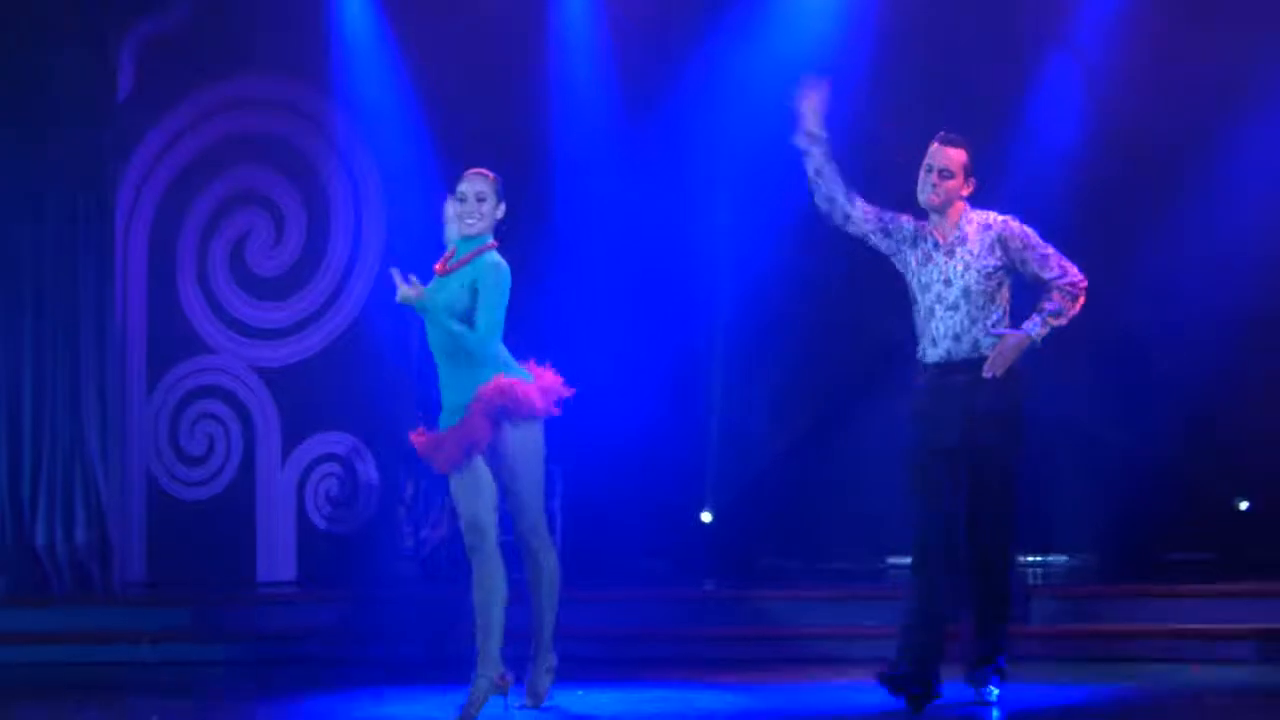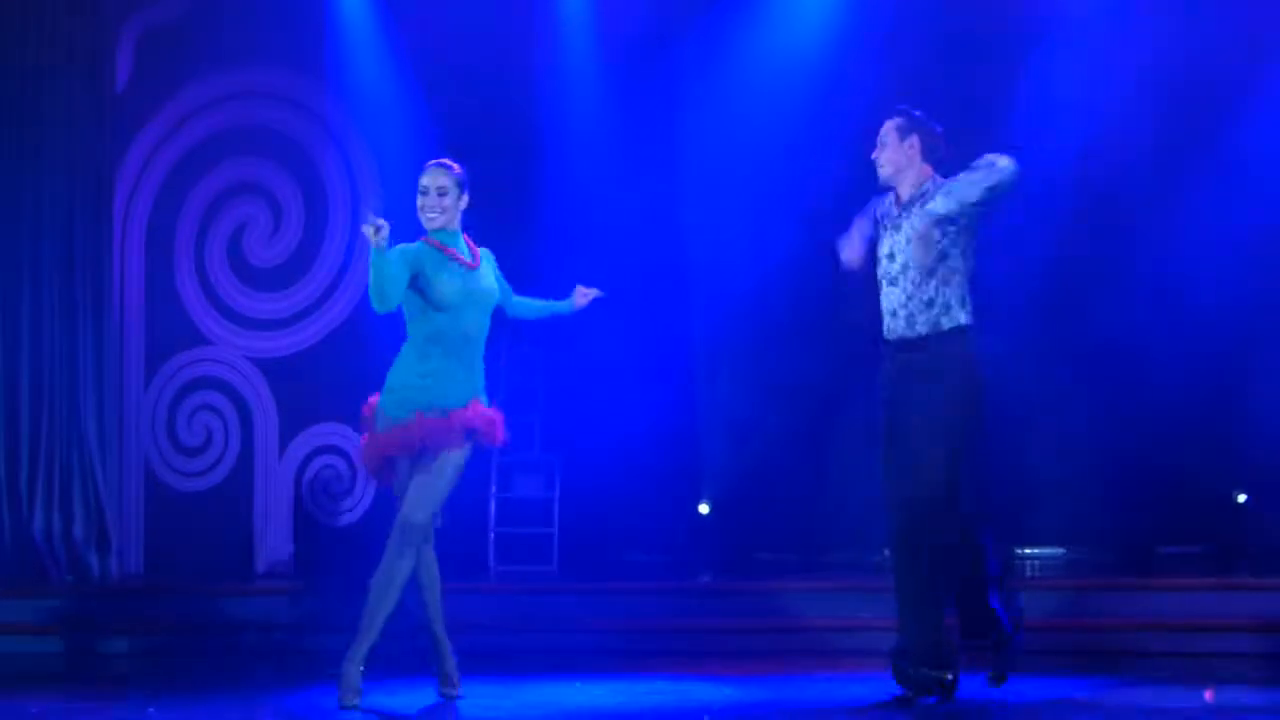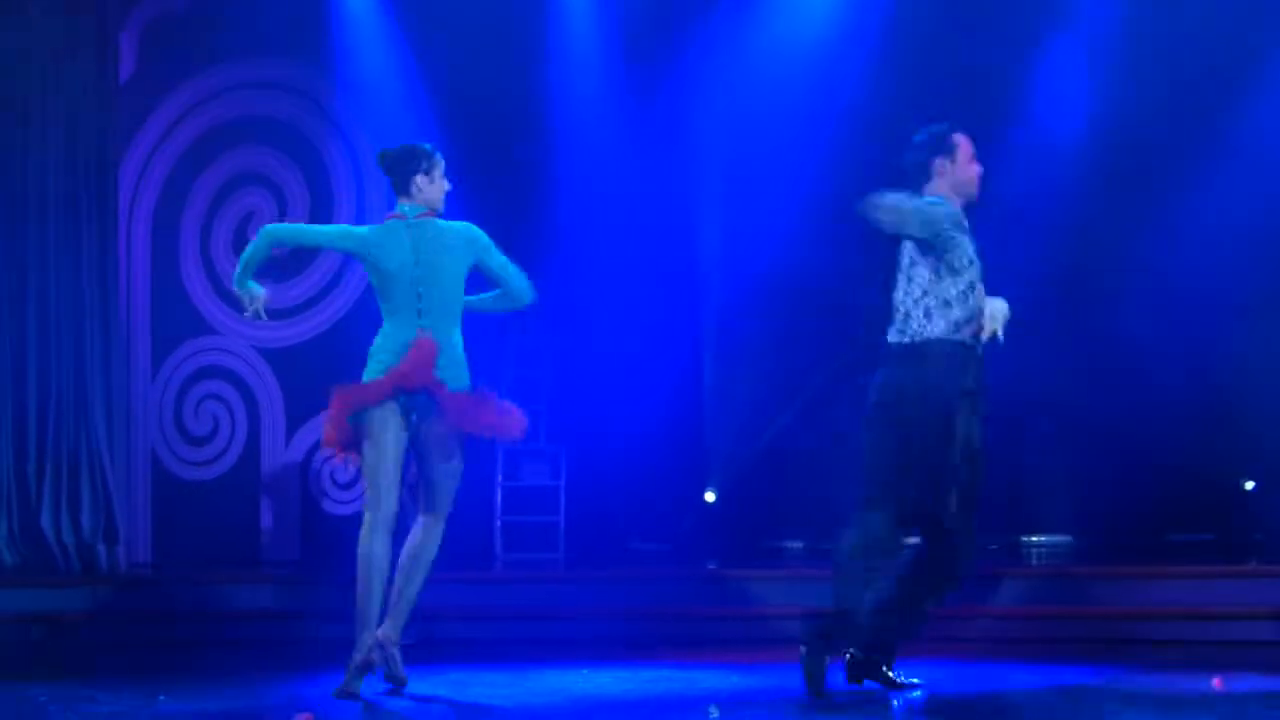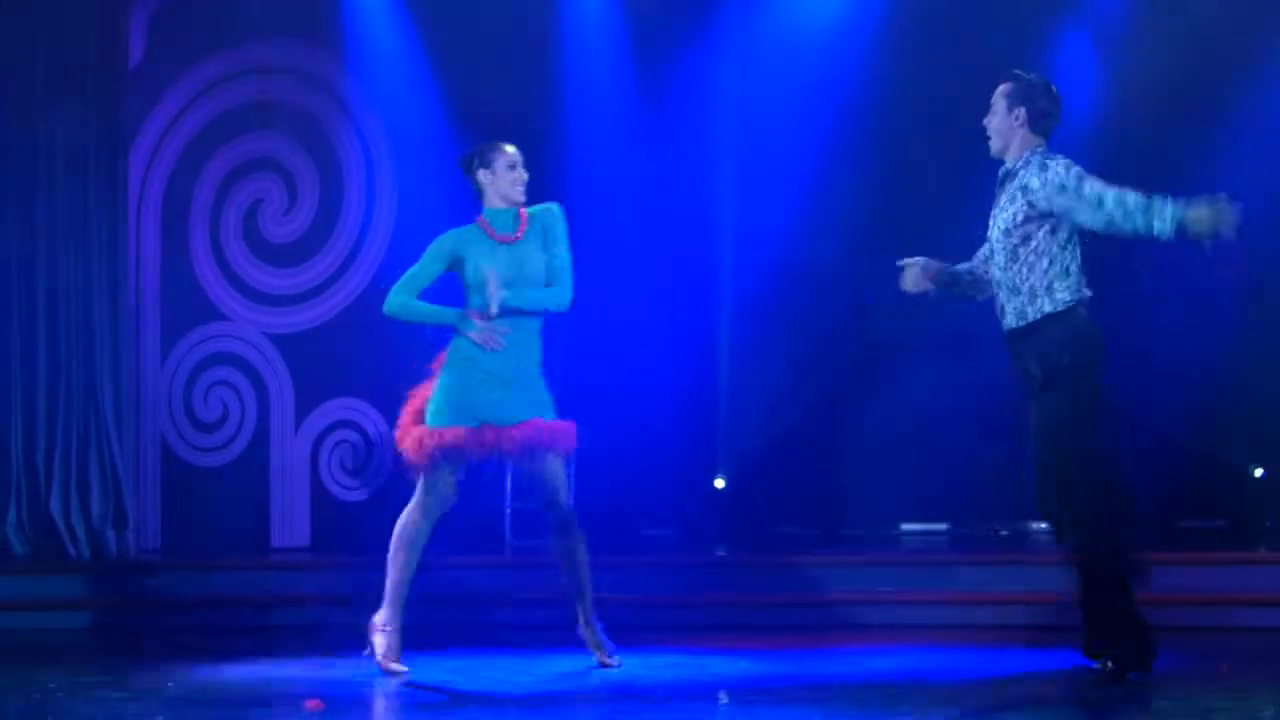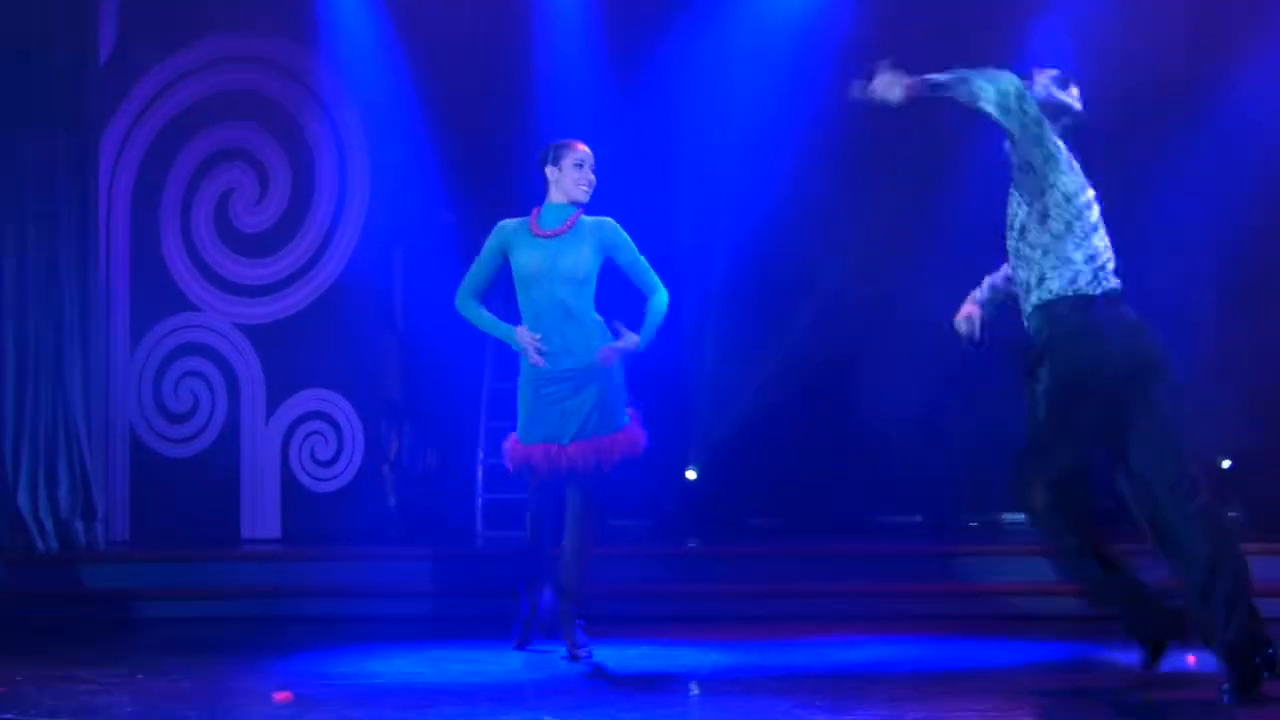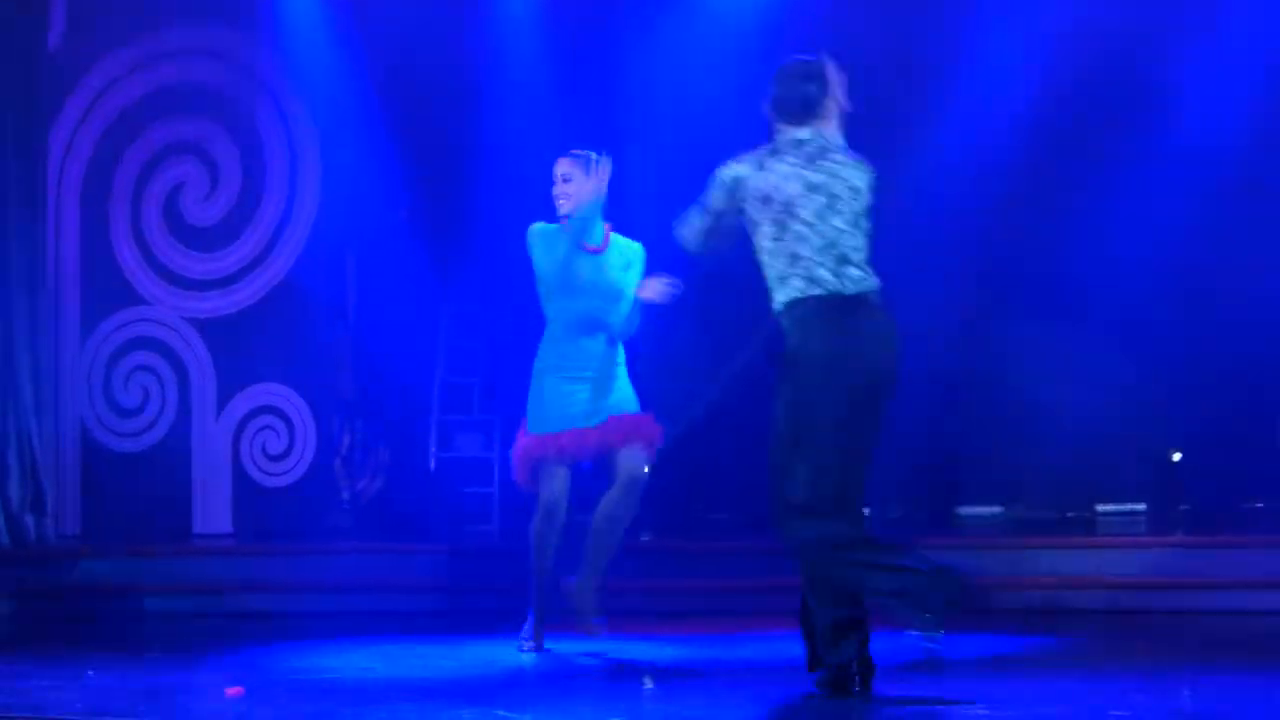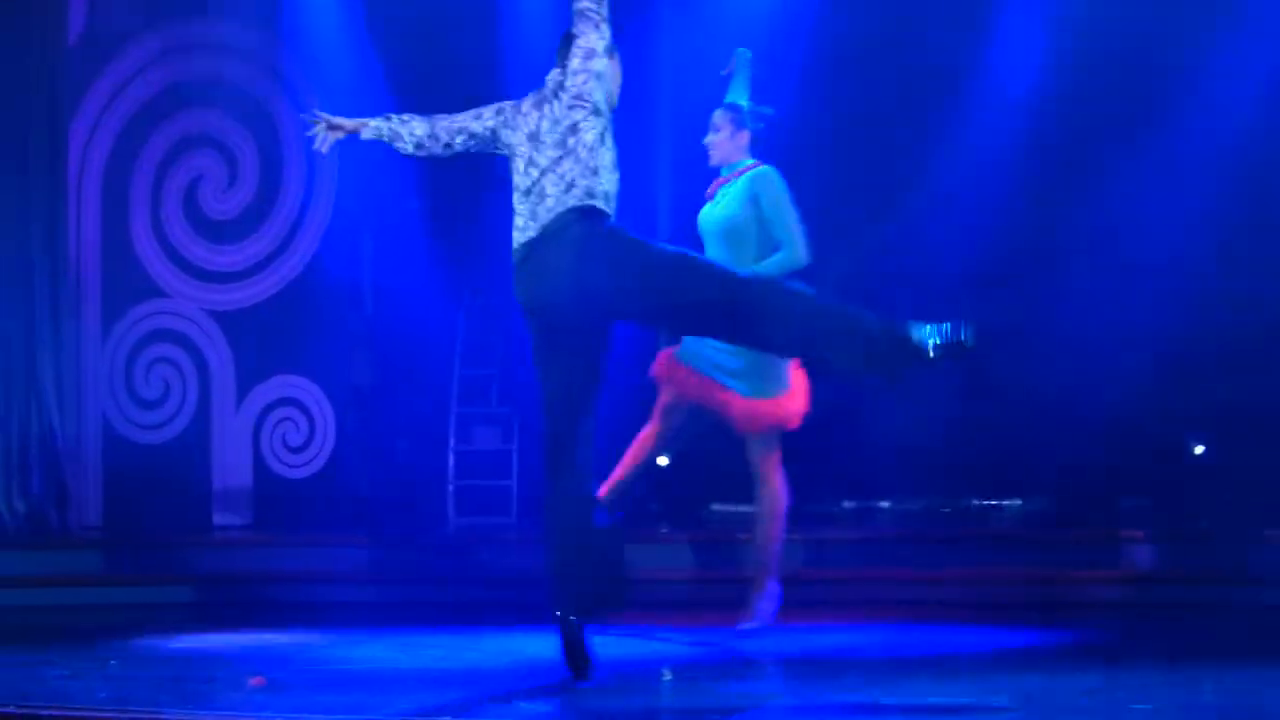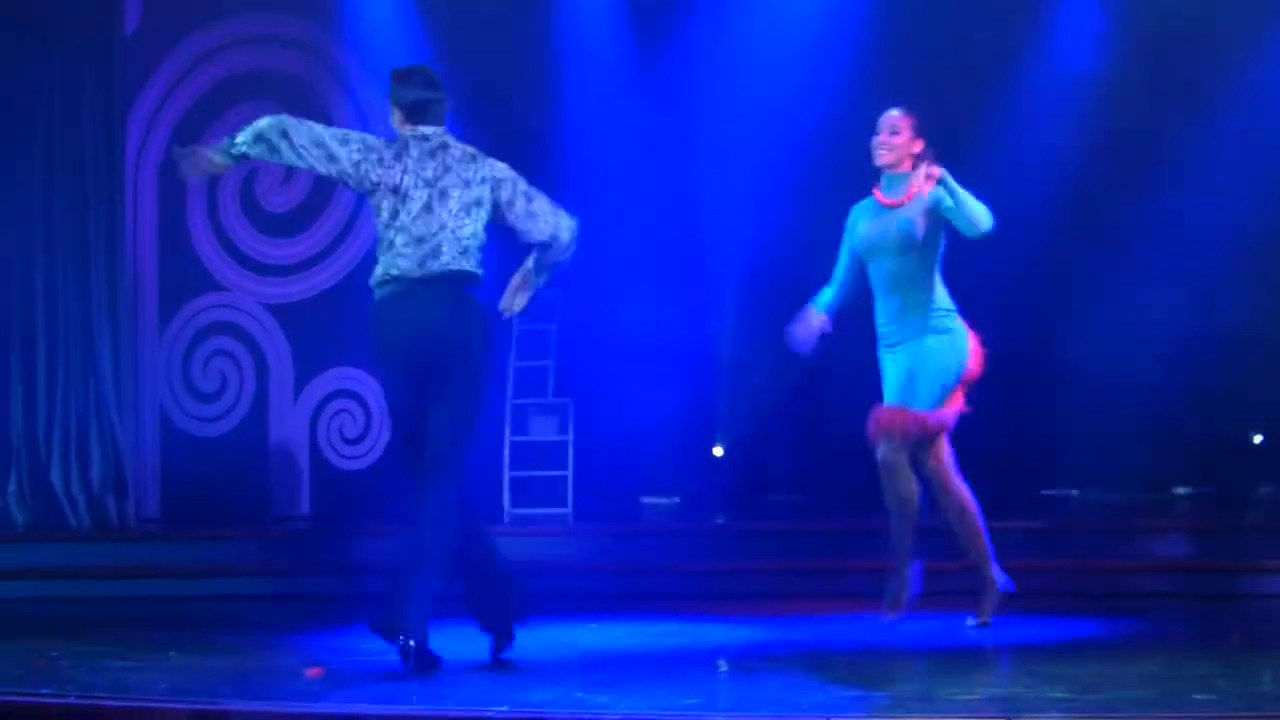
dt=0.5s
person 1, frame 1
left shoulder: (1000, 231)
right shoulder: (903, 238)
left elbow: (1070, 284)
right elbow: (834, 201)
left wrist: (1026, 336)
right wrist: (812, 130)
left hip: (989, 391)
right hip: (935, 393)
left knee: (992, 530)
right knee: (936, 531)
left ankle: (989, 659)
right ankle: (920, 665)
person 1, frame 2
left shoulder: (948, 196)
right shoulder: (894, 204)
left elbow: (1000, 168)
left wrist: (941, 191)
right wrist: (860, 232)
left hip: (945, 365)
right hip: (902, 369)
left knee: (943, 503)
right knee: (909, 511)
left ankle: (988, 620)
right ankle: (928, 661)
person 1, frame 3
left shoulder: (946, 231)
right shoulder: (933, 219)
right elbow: (890, 211)
left wrist: (986, 303)
left hip: (899, 381)
right hip: (937, 382)
left knee: (881, 518)
right knee: (946, 527)
left ankle: (835, 633)
right ankle: (871, 649)
person 1, frame 4
left shoulder: (1042, 175)
right shoulder: (1014, 190)
left elbow: (1109, 204)
right elbow: (986, 275)
left wrist: (1182, 214)
right wrist: (937, 272)
left hip: (1064, 351)
right hip: (1047, 356)
left knee: (1075, 494)
right knee: (1077, 487)
left ankle: (1119, 643)
person 1, frame 5
left shoulder: (1037, 158)
right shoulder: (1053, 174)
left elbow: (1005, 91)
right elbow: (1030, 265)
left wrist: (915, 86)
right wrist: (982, 294)
left hip: (1078, 346)
right hip: (1118, 339)
left knee: (1054, 496)
right knee: (1169, 497)
left ankle: (1150, 618)
person 1, frame 6
left shoulder: (744, 173)
right shoulder: (855, 169)
left elbow: (693, 236)
right wrist: (835, 120)
left hip: (819, 342)
right hip: (870, 332)
left knee: (812, 506)
right knee: (830, 498)
right ankle: (840, 656)
person 1, frame 7
left shoulder: (515, 115)
right shoulder: (582, 92)
left elbow: (433, 131)
left wrist: (359, 127)
left hip: (539, 279)
right hip: (588, 250)
left knee: (565, 452)
right knee: (740, 300)
left ankle: (573, 608)
right ankle: (897, 343)
person 1, frame 8
left shoulder: (379, 157)
right shoulder: (486, 170)
left elbow: (284, 134)
right elbow: (559, 234)
left wrist: (227, 154)
right wrist: (530, 277)
left hip: (399, 319)
right hip: (458, 318)
left knee: (426, 473)
right knee: (444, 474)
left ankle: (495, 610)
right ankle: (406, 620)
person 2, frame 1
left shoulder: (492, 267)
right shoulder: (453, 258)
left elbow: (480, 342)
left wrist: (422, 306)
left hip: (505, 403)
right hip: (462, 414)
left knee: (532, 533)
right knee: (479, 540)
left ankle: (542, 661)
right ankle: (488, 670)
person 2, frame 2
left shoulder: (483, 260)
right shoulder: (405, 257)
left elbow: (509, 304)
right elbow: (384, 302)
left wrist: (566, 305)
right wrist: (376, 252)
left hip: (459, 410)
right hip: (405, 404)
left knee: (410, 530)
right knee: (414, 533)
left ankle: (355, 659)
right ankle: (440, 648)
person 2, frame 3
left shoulder: (366, 236)
right shoulder: (463, 235)
left elbow: (277, 236)
right elbow: (522, 294)
left wrist: (248, 280)
left hip: (385, 378)
right hip: (448, 382)
left knee: (379, 513)
right knee: (436, 510)
left ankle: (369, 639)
right ankle: (390, 631)
person 2, frame 4
left shoulder: (548, 218)
right shoulder: (458, 241)
left elbow: (560, 297)
right elbow: (396, 302)
left wrist: (505, 300)
right wrist: (463, 318)
left hip: (524, 384)
right hip: (469, 381)
left knee: (561, 497)
right knee: (432, 499)
left ankle: (587, 620)
right ankle: (386, 621)
person 2, frame 5
left shoulder: (602, 232)
right shoulder: (510, 233)
left elbow: (656, 291)
right elbow: (467, 296)
left wrist: (640, 337)
right wrist: (510, 333)
left hip: (596, 373)
right hip: (541, 378)
left knee: (581, 494)
right knee: (546, 489)
left ankle: (569, 614)
right ankle: (536, 590)
person 2, frame 6
left shoulder: (629, 251)
right shoulder: (542, 236)
left elbow: (623, 325)
right elbow: (562, 278)
right wrist: (585, 211)
left hip: (610, 383)
right hip: (557, 383)
left knee: (634, 472)
right knee: (552, 500)
left ankle: (587, 583)
right ankle: (538, 608)
person 2, frame 7
left shoulder: (763, 180)
right shoulder: (725, 183)
left elbow: (797, 254)
right elbow: (733, 115)
right wrist: (739, 73)
right hip: (717, 332)
left knee: (762, 458)
right knee: (668, 405)
left ankle: (765, 585)
right ankle: (610, 495)
person 2, frame 8
left shoulder: (935, 192)
right shoulder: (861, 214)
left elbow: (980, 225)
right elbow: (841, 284)
left wrist: (940, 182)
right wrist: (817, 314)
left hip: (935, 336)
right hip: (894, 345)
left knee: (892, 451)
right knee: (935, 465)
left ankle: (903, 565)
right ankle: (989, 578)
